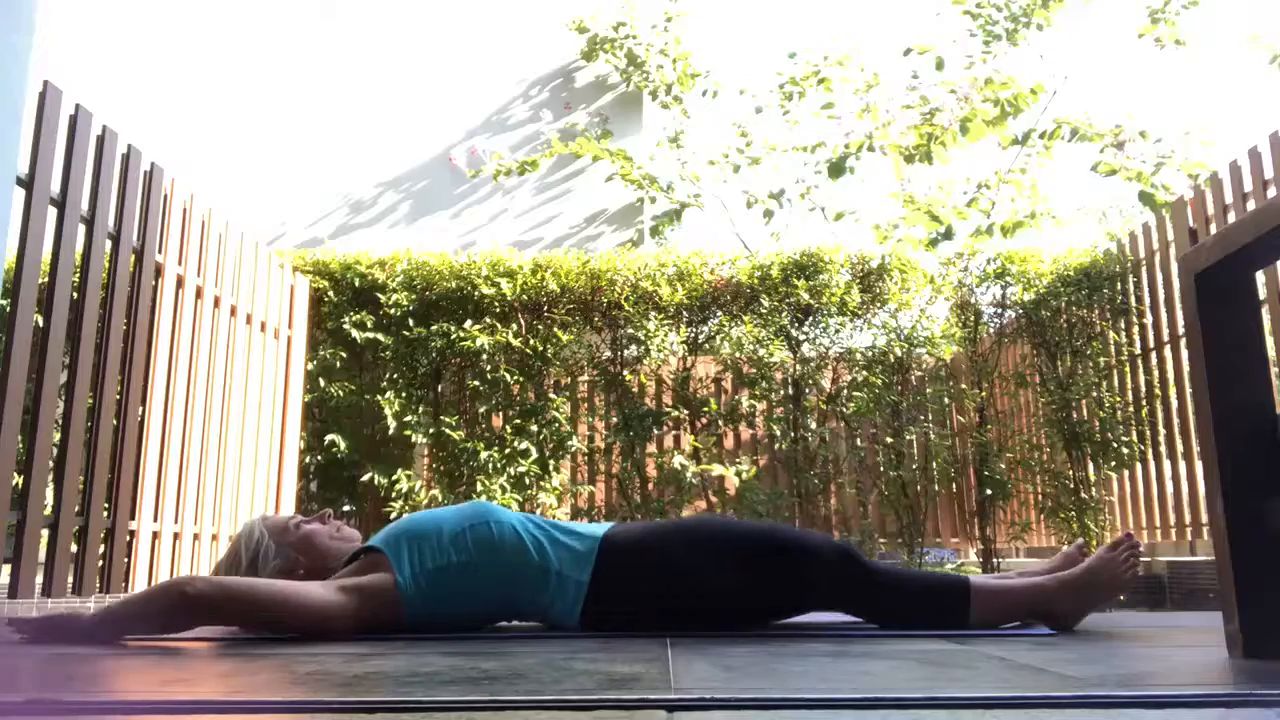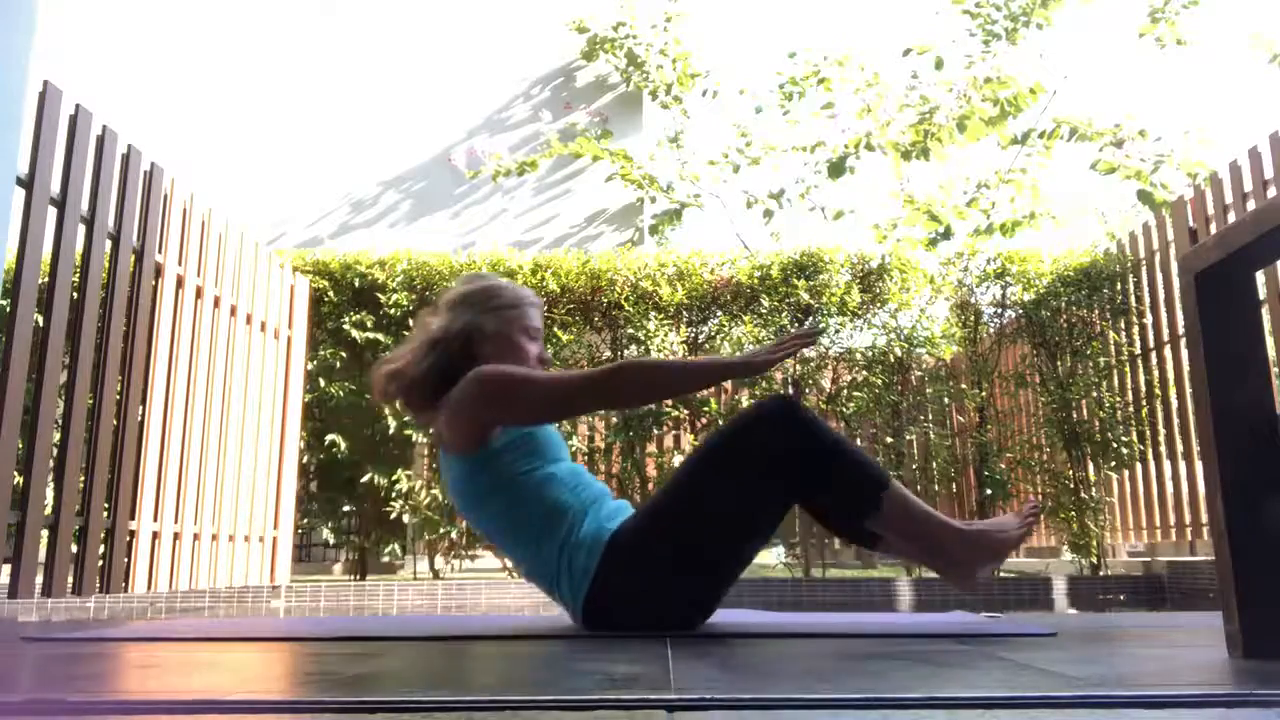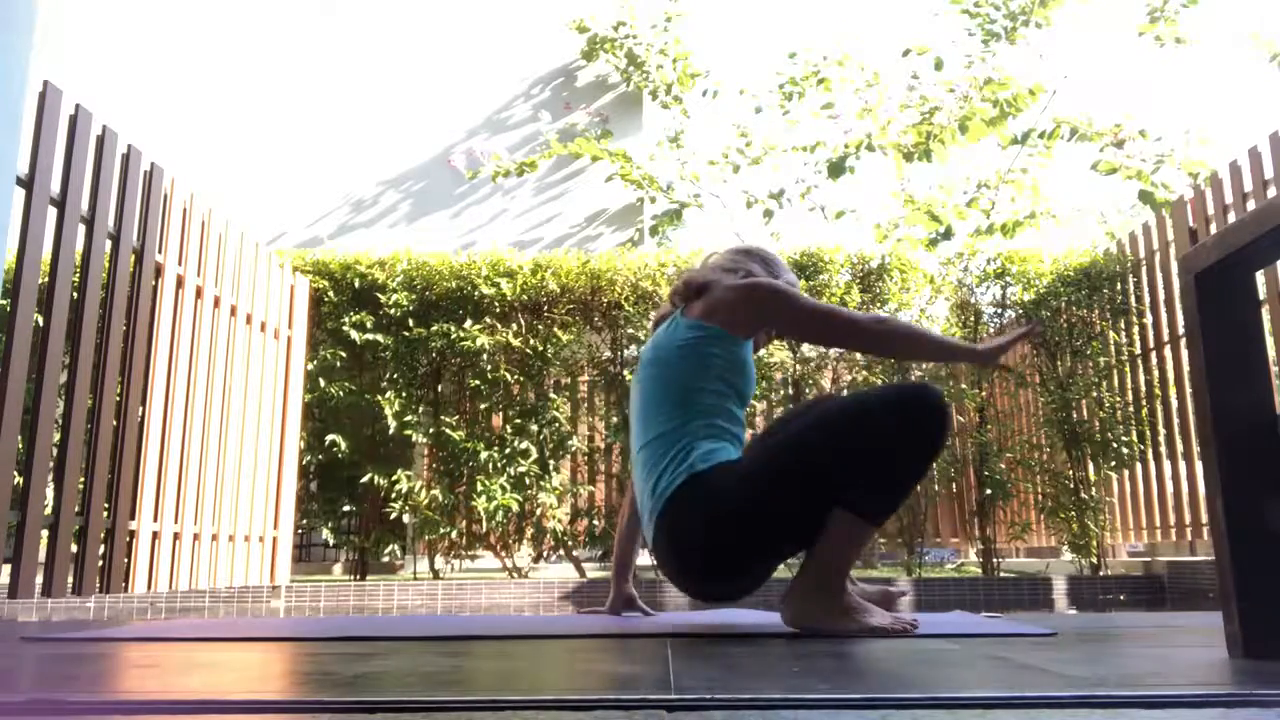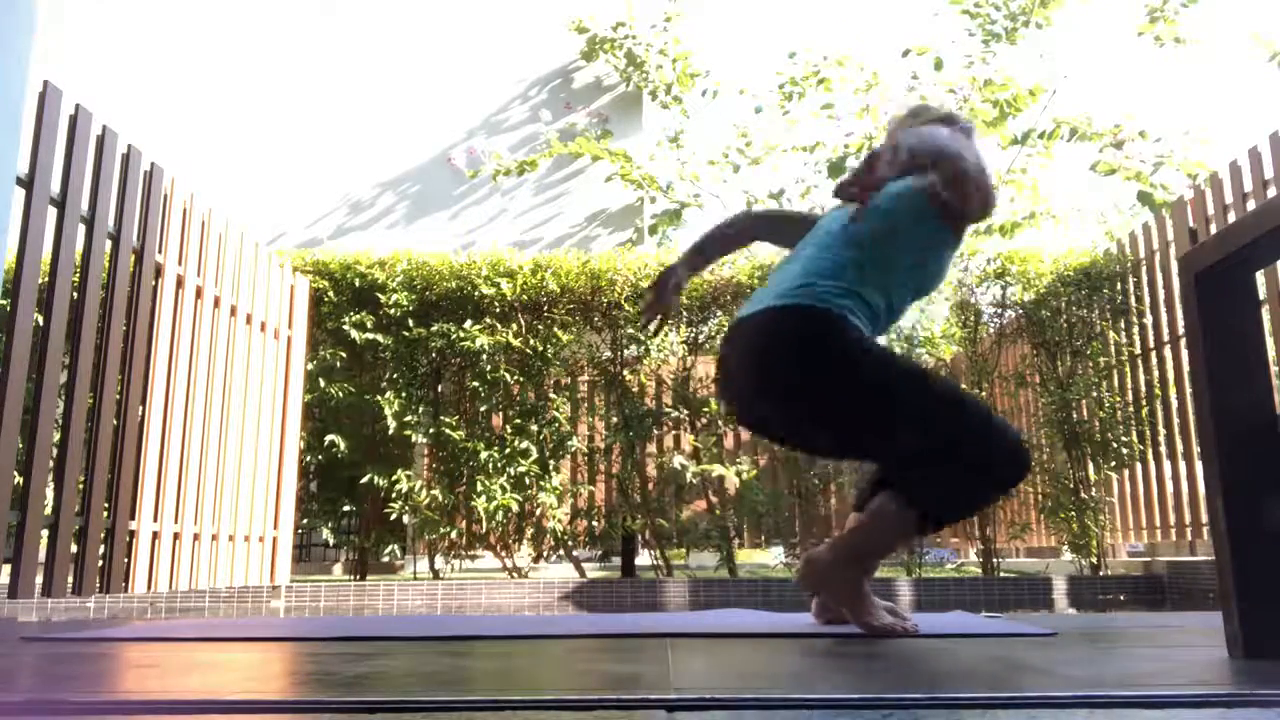
dt=0.7s
person 1, frame 1
left shoulder: (371, 563)
right shoulder: (359, 595)
right elbow: (201, 595)
left hip: (619, 551)
right hip: (618, 584)
left knee: (822, 559)
right knee: (832, 574)
left ankle: (1033, 590)
right ankle: (1045, 596)
person 1, frame 2
left shoulder: (493, 421)
right shoulder: (478, 396)
right elbow: (612, 385)
right wrist: (750, 361)
left hip: (621, 594)
right hip: (633, 585)
left knee: (789, 474)
right knee: (780, 424)
left ankle: (940, 544)
right ankle: (953, 543)
person 1, frame 3
left shoulder: (668, 343)
right shoulder: (741, 296)
left elbow: (641, 480)
right elbow: (861, 333)
left wrist: (621, 588)
right wrist: (971, 353)
left hip: (693, 548)
right hip: (718, 532)
right knee: (916, 409)
left ankle: (825, 586)
right ankle: (821, 591)
person 1, frame 4
left shoulder: (867, 207)
right shoulder: (947, 196)
left elbow: (755, 220)
right elbow: (947, 145)
left wrist: (676, 274)
right wrist: (911, 148)
left hip: (743, 366)
right hip: (803, 348)
left knee: (917, 444)
right knee: (995, 457)
left ankle: (842, 582)
right ankle: (841, 565)
